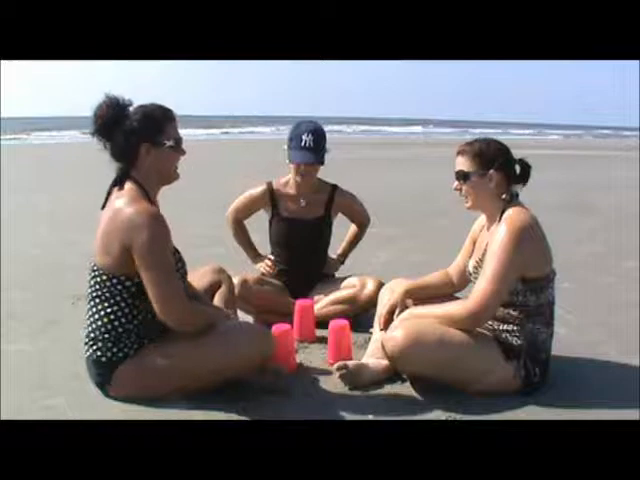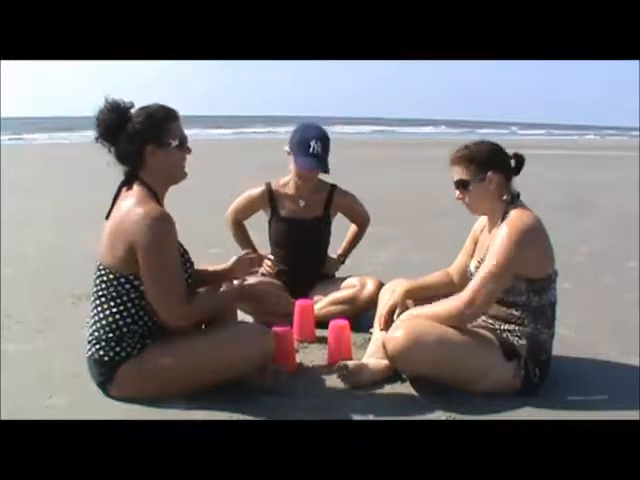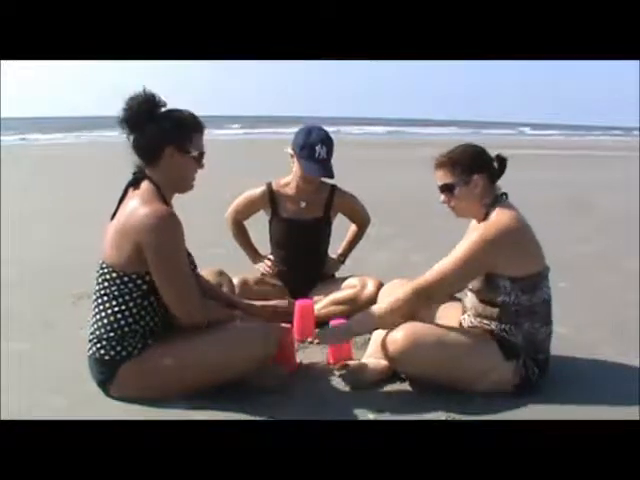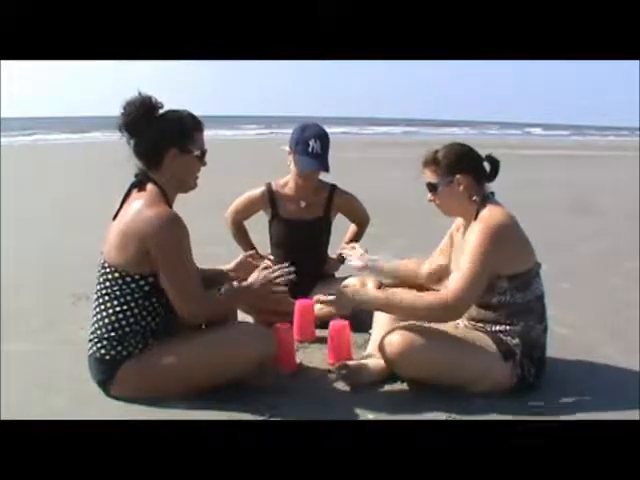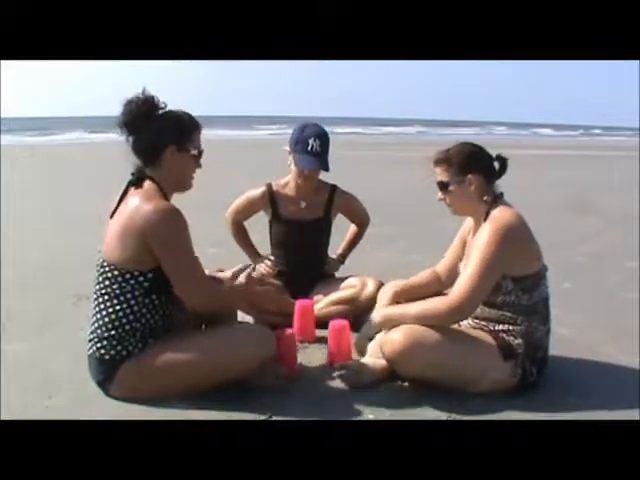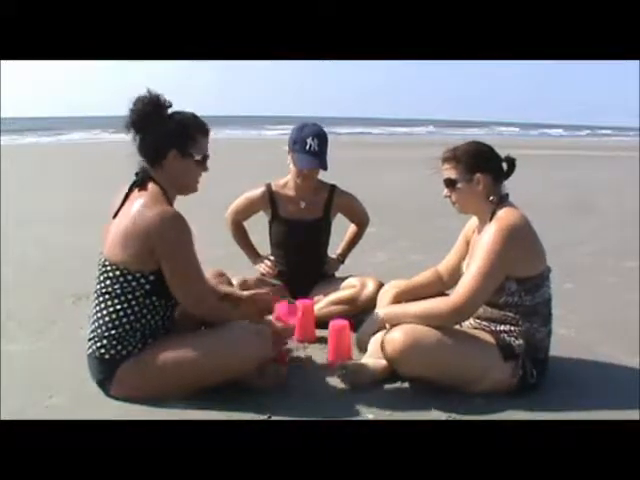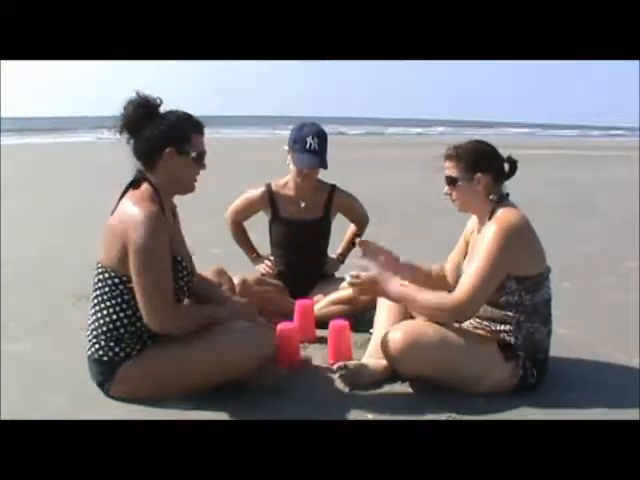
dt=0.7s
person 1, frame 1
left shoulder: (125, 197)
right shoulder: (143, 217)
left elbow: (171, 283)
right elbow: (177, 315)
left wrist: (218, 317)
right wrist: (222, 318)
left hip: (121, 345)
right hip: (124, 366)
left knee: (217, 276)
right knee: (258, 341)
left ankle: (221, 359)
person 1, frame 2
left shoulder: (134, 199)
right shoulder: (151, 218)
right elbow: (175, 315)
left wrist: (226, 273)
right wrist: (234, 292)
left hip: (123, 347)
right hip: (125, 366)
left knee: (217, 281)
right knee: (259, 341)
person 1, frame 3
left shoulder: (141, 198)
right shoulder: (157, 218)
left elbow: (187, 282)
right elbow: (189, 312)
left wrist: (240, 308)
right wrist: (244, 317)
left hip: (125, 348)
right hip: (128, 366)
left knee: (218, 278)
right knee: (262, 340)
left ankle: (223, 361)
person 1, frame 4
left shoulder: (142, 199)
right shoulder: (161, 220)
right elbow: (193, 308)
left wrist: (227, 274)
right wrist: (248, 292)
left hip: (124, 350)
right hip: (127, 367)
left knee: (220, 285)
right knee: (260, 341)
left ankle: (222, 361)
person 1, frame 5
left shoulder: (135, 196)
right shoulder: (161, 214)
right elbow: (200, 300)
left wrist: (227, 285)
right wrist: (241, 294)
left hip: (120, 351)
right hip: (127, 367)
left knee: (219, 285)
right knee: (260, 342)
person 1, frame 6
left shoulder: (137, 198)
right shoulder: (164, 219)
left elbow: (189, 286)
right elbow: (199, 305)
left wrist: (239, 297)
right wrist: (252, 319)
left hip: (122, 350)
right hip: (126, 367)
left knee: (218, 280)
right knee: (259, 342)
person 1, frame 7
left shoulder: (163, 208)
right shoulder: (147, 219)
left elbow: (190, 283)
right elbow: (164, 320)
left wrist: (241, 311)
right wrist: (226, 314)
left hip: (136, 342)
right hip: (125, 366)
left knee: (216, 280)
right knee: (258, 342)
left ankle: (220, 365)
person 2, frame 1
left shoulder: (513, 227)
right shoulder: (487, 221)
left elbow: (475, 313)
right elbow: (454, 277)
left wrist: (413, 313)
right wrist: (404, 290)
left hip: (516, 359)
right hip: (487, 330)
left knee: (401, 338)
right knee: (394, 289)
left ankle: (385, 364)
right ankle: (375, 363)
person 2, frame 2
left shoulder: (516, 229)
right shoulder: (488, 221)
left elbow: (467, 307)
right elbow: (454, 277)
left wrist: (411, 314)
right wrist: (405, 290)
left hip: (517, 358)
right hip: (487, 328)
left knee: (402, 338)
right knee: (395, 289)
left ankle: (384, 363)
right ankle: (375, 363)
person 2, frame 3
left shoulder: (495, 231)
right shoulder: (487, 219)
left elbow: (423, 293)
right elbow: (441, 282)
left wrist: (350, 327)
left hip: (514, 358)
left knee: (401, 341)
right knee: (394, 290)
left ankle: (383, 364)
right ankle: (374, 363)
person 2, frame 4
left shoulder: (489, 227)
right shoulder: (467, 220)
left elbow: (448, 307)
right elbow: (431, 272)
left wrist: (367, 298)
right wrist: (375, 265)
left hip: (511, 356)
left knee: (399, 344)
right knee: (394, 294)
left ankle: (381, 365)
right ankle: (374, 364)
person 2, frame 5
left shoulder: (499, 227)
right shoulder: (477, 221)
left elbow: (455, 309)
right elbow: (440, 275)
left wrist: (383, 316)
right wrist: (395, 294)
left hip: (512, 357)
right hip: (481, 326)
left knee: (400, 342)
right knee: (391, 291)
left ankle: (380, 364)
right ankle: (375, 363)
person 2, frame 6
left shoulder: (503, 228)
right shoulder: (480, 222)
left elbow: (457, 309)
right elbow: (443, 275)
left wrist: (385, 314)
right wrist: (395, 295)
left hip: (512, 358)
right hip: (484, 329)
left knee: (400, 341)
right knee: (392, 290)
left ankle: (382, 362)
right ankle: (376, 362)
person 2, frame 7
left shoulder: (502, 228)
right shoulder: (480, 221)
left elbow: (459, 309)
right elbow: (446, 277)
left wrist: (386, 285)
right wrist: (394, 264)
left hip: (513, 357)
right hip: (484, 331)
left knee: (401, 340)
right knee: (396, 291)
left ankle: (385, 364)
right ankle: (375, 362)
person 3, frame 1
left shoulder: (337, 198)
right shoulder: (268, 194)
left elbow: (362, 221)
right elbow: (233, 217)
left wrist: (340, 258)
right wrist: (256, 257)
left hip: (319, 286)
right hip: (278, 286)
left knee: (373, 288)
right knee: (236, 287)
left ankle: (285, 318)
right ankle: (329, 311)
person 3, frame 2
left shoulder: (335, 197)
right shoulder: (267, 195)
left elbow: (363, 221)
right elbow: (233, 217)
left wrist: (340, 258)
left hip: (319, 285)
right hip: (278, 285)
left knee: (373, 289)
left ankle: (288, 318)
right ankle: (331, 312)
person 3, frame 3
left shoulder: (336, 198)
right shoulder: (267, 195)
left elbow: (363, 221)
right elbow: (233, 217)
left wrist: (340, 258)
right wrist: (256, 258)
left hip: (320, 286)
right hip: (279, 285)
left knee: (373, 289)
right knee: (237, 287)
right ankle: (327, 312)
person 3, frame 4
left shoulder: (335, 198)
right shoulder: (267, 195)
left elbow: (362, 221)
right elbow: (233, 217)
left wrist: (339, 258)
left hip: (319, 285)
left ankle: (288, 318)
right ankle: (324, 313)
person 3, frame 5
left shoulder: (336, 198)
right shoulder: (267, 195)
left elbow: (362, 221)
right elbow: (233, 218)
left wrist: (340, 257)
right wrist: (256, 258)
left hip: (320, 285)
right hip: (279, 286)
left knee: (373, 289)
left ankle: (291, 318)
right ankle: (329, 311)
person 3, frame 6
left shoulder: (335, 198)
right shoulder: (267, 196)
left elbow: (362, 221)
right elbow: (233, 218)
left wrist: (339, 257)
right wrist: (256, 258)
left hip: (319, 285)
right hip: (279, 286)
left knee: (372, 289)
right knee: (239, 288)
right ankle: (331, 311)
person 3, frame 7
left shoulder: (335, 198)
right shoulder: (267, 196)
left elbow: (361, 220)
right elbow: (232, 218)
left wrist: (339, 258)
right wrist: (256, 258)
left hip: (319, 286)
right hip: (278, 287)
left ankle: (292, 316)
right ankle: (327, 311)
